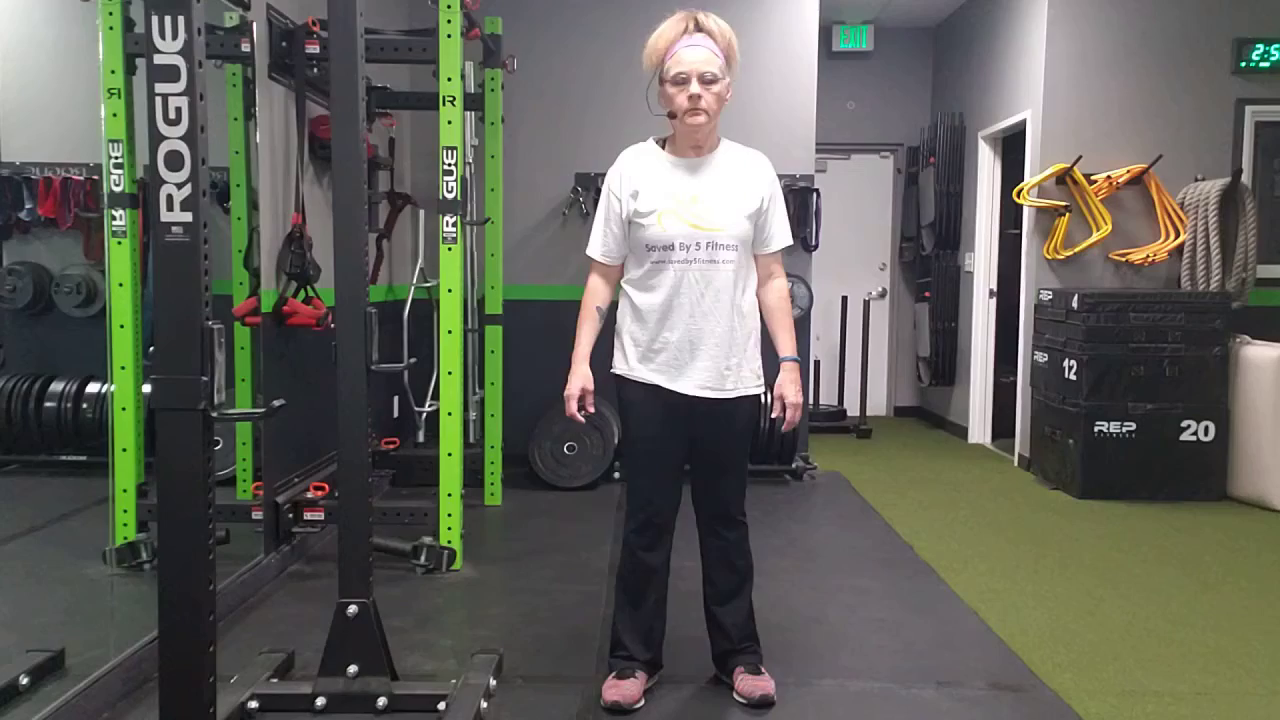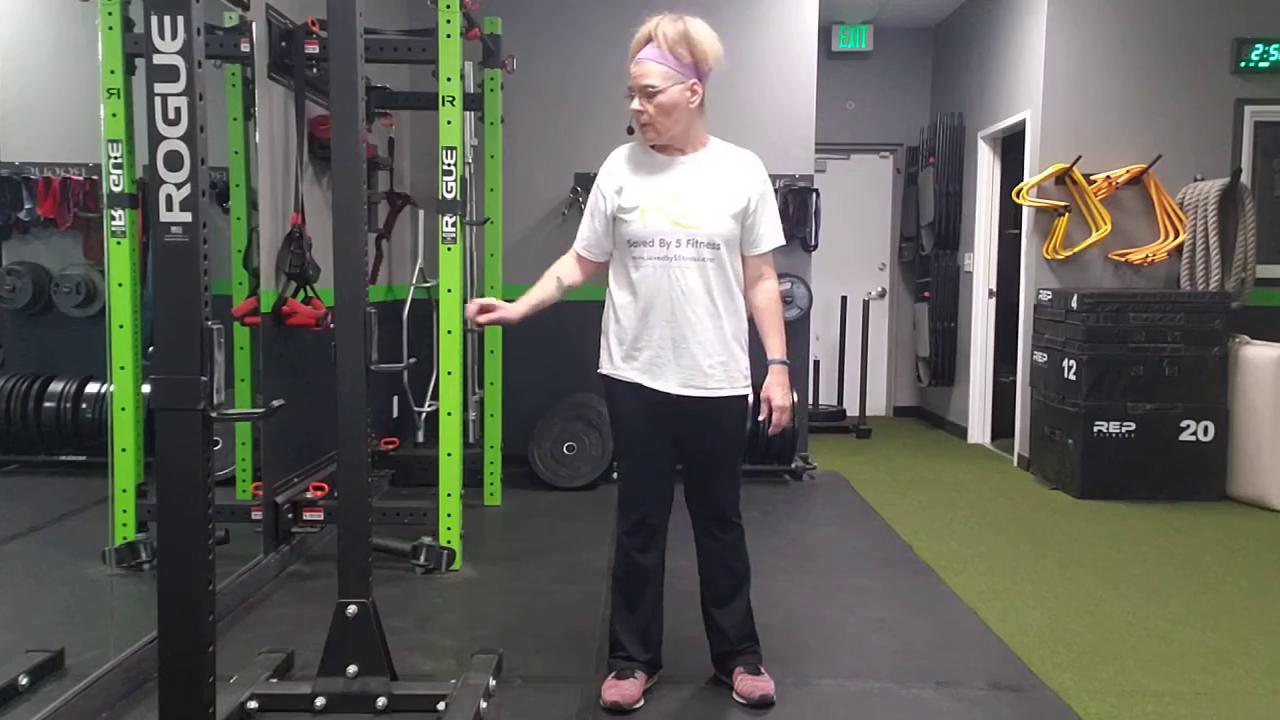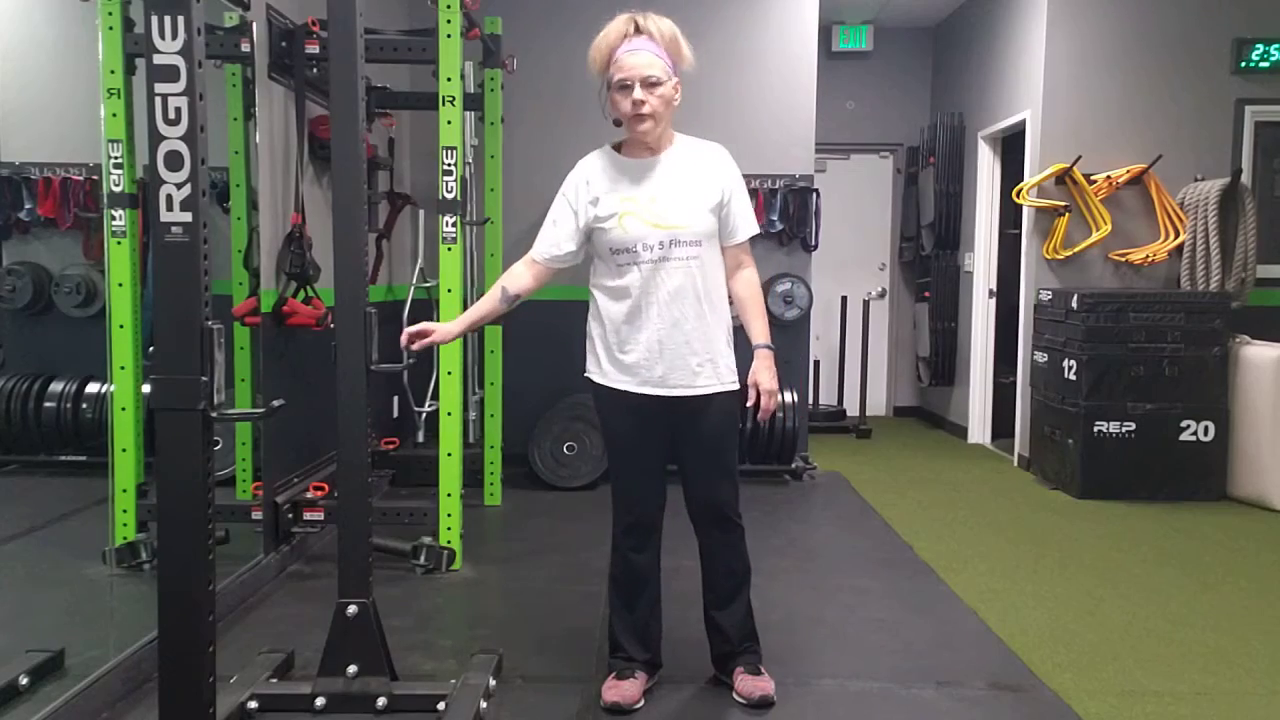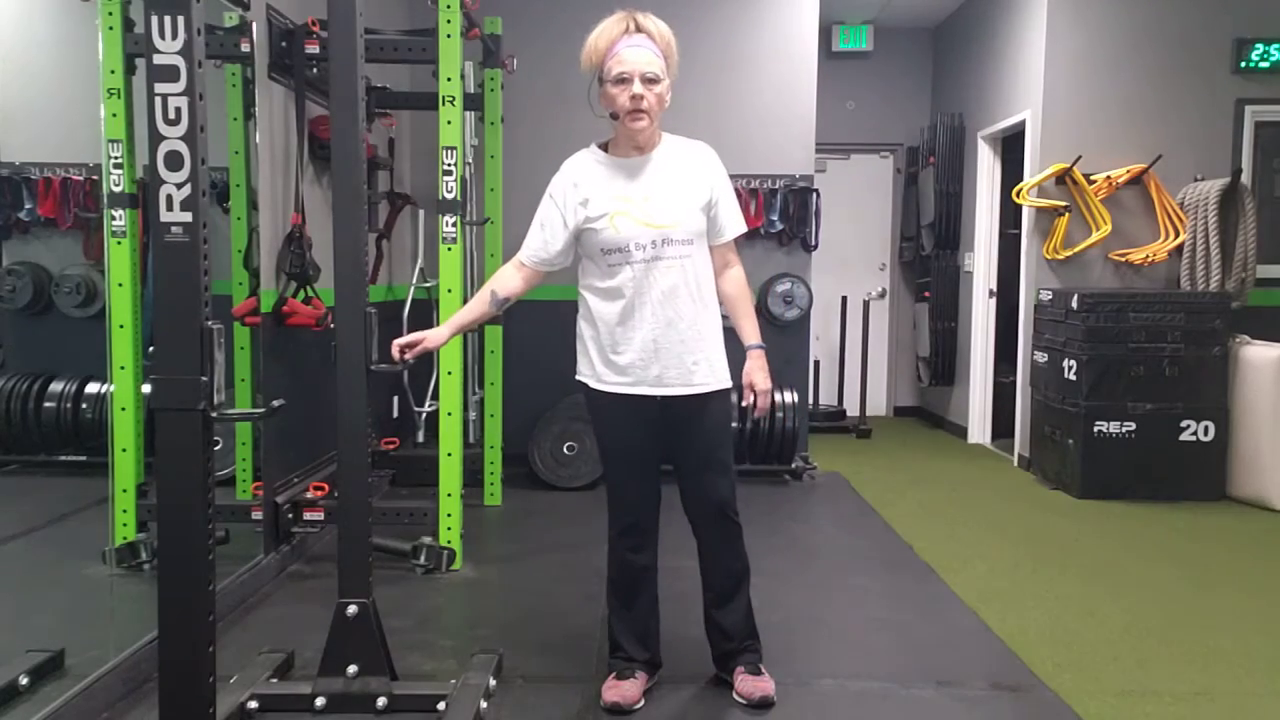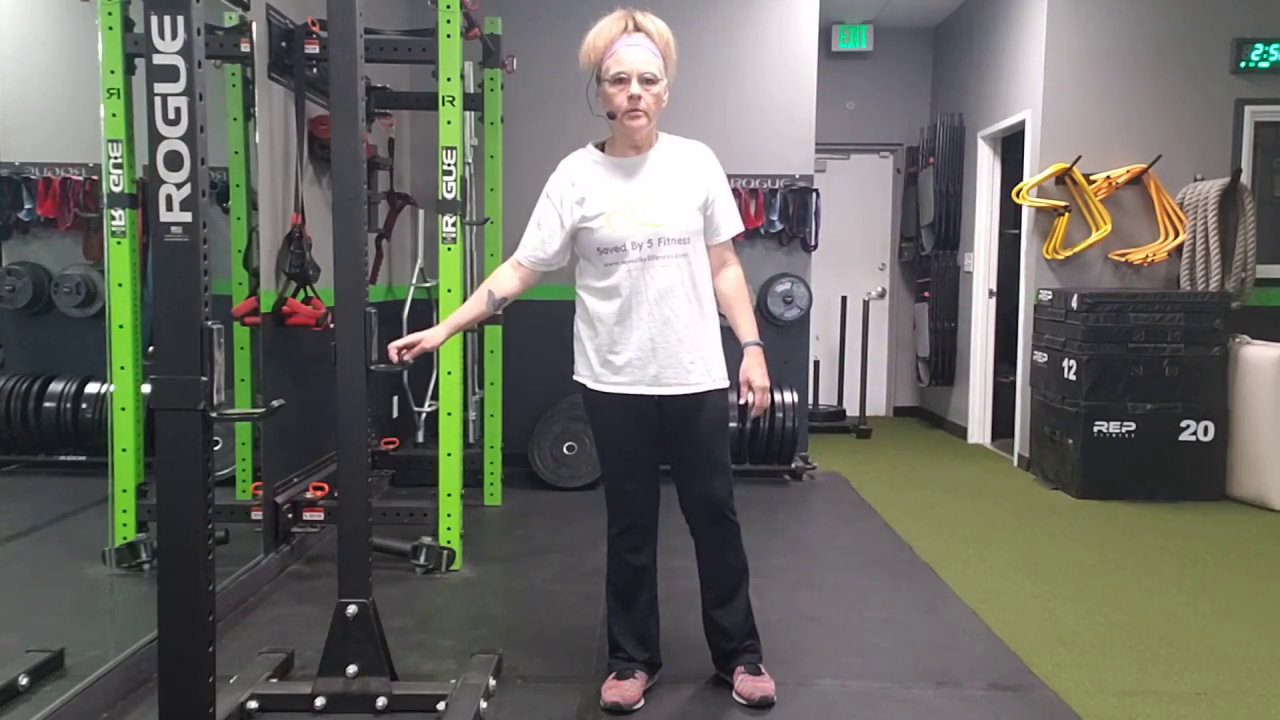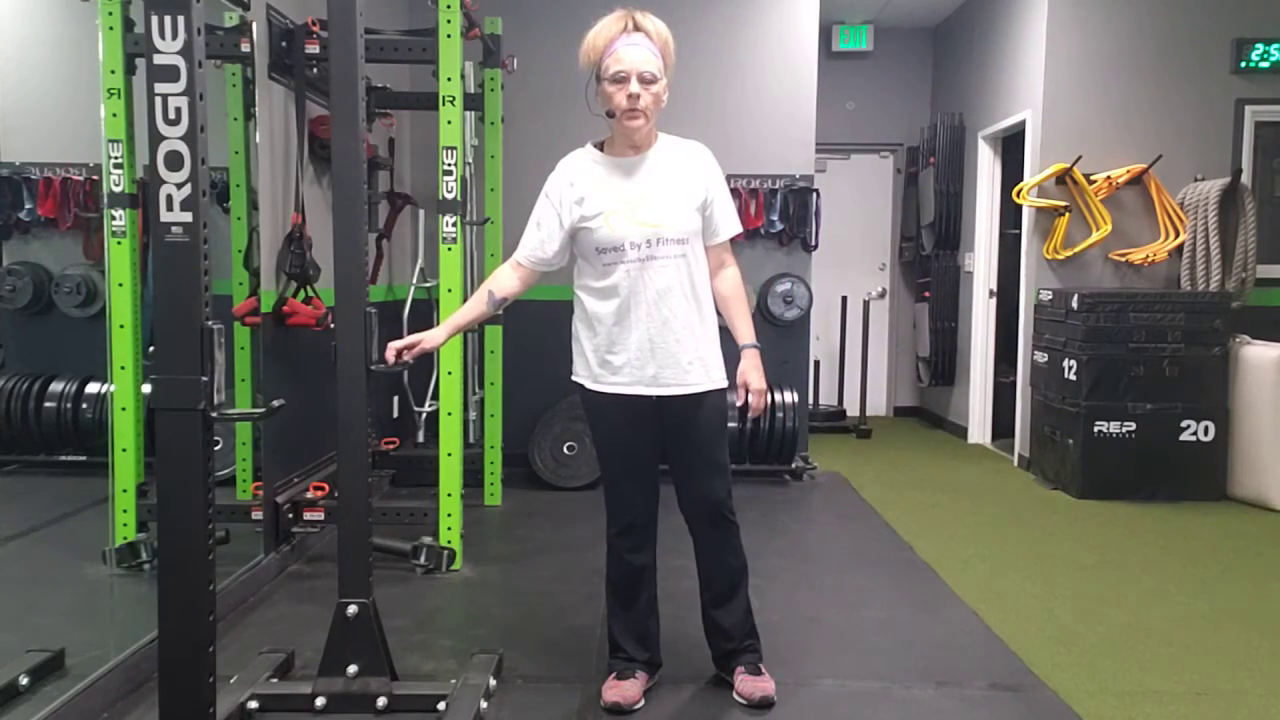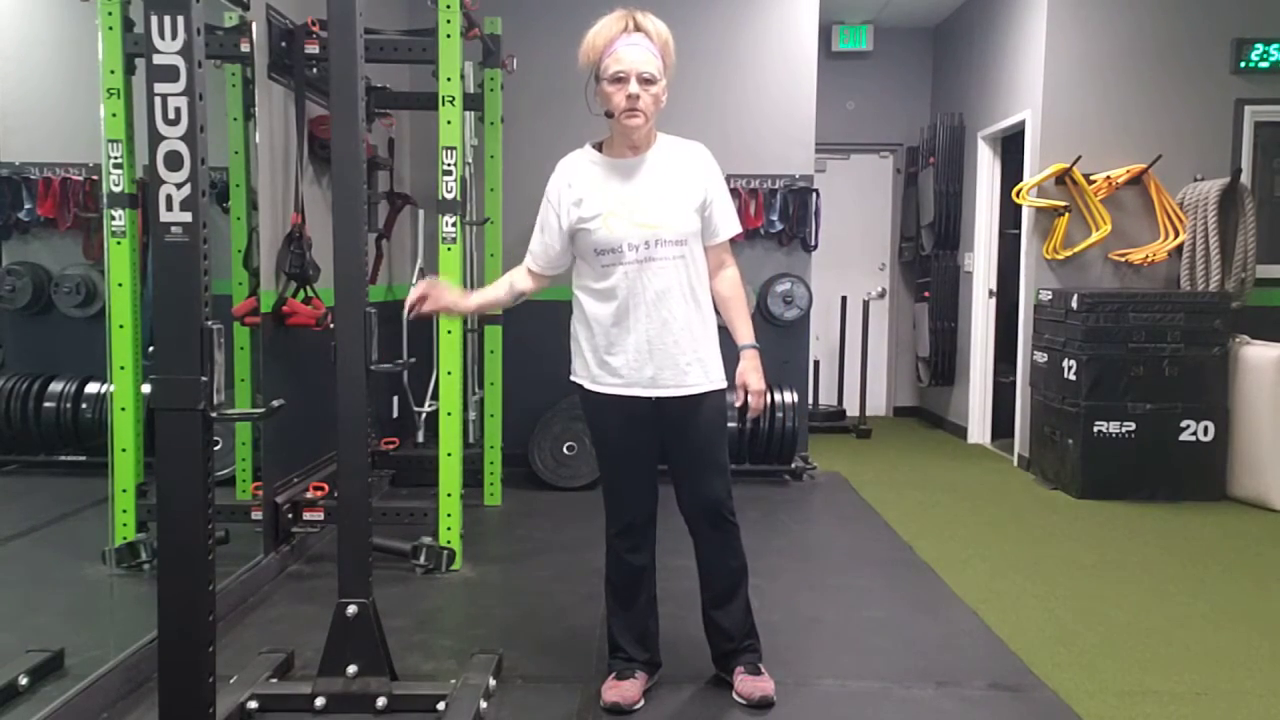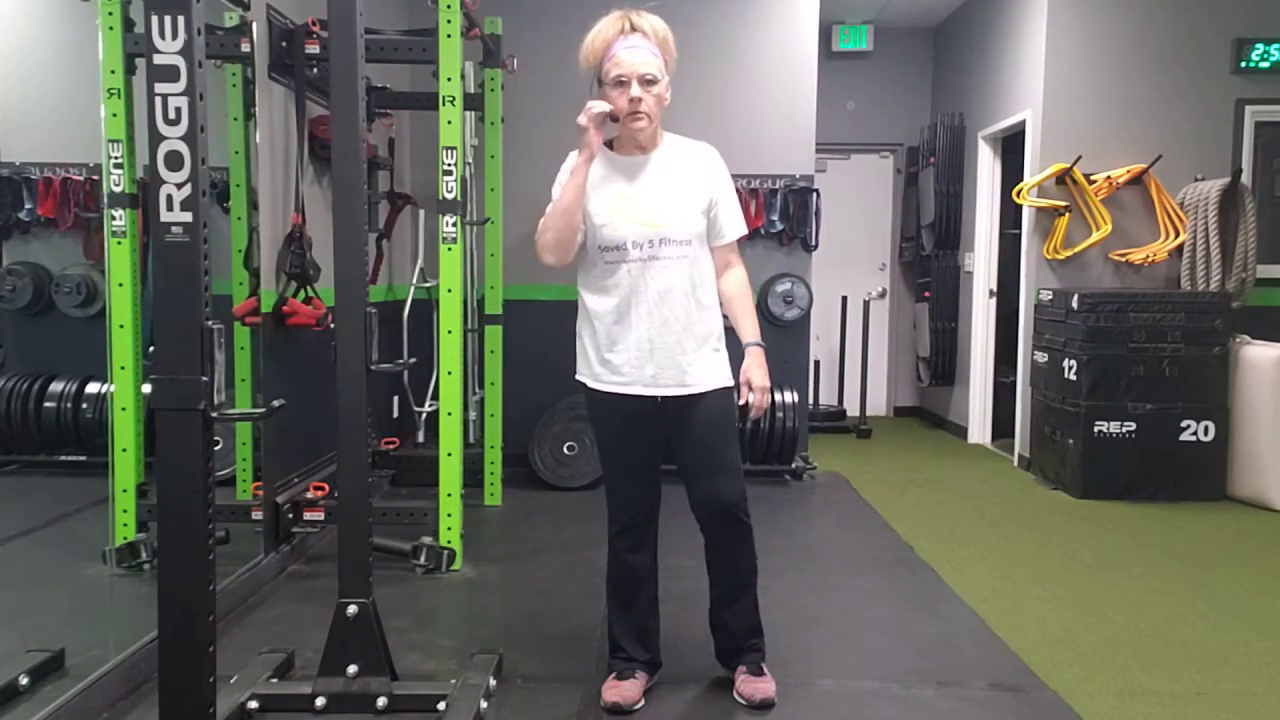
dt=0.4s
person 1, frame 1
left shoulder: (753, 171)
right shoulder: (632, 169)
left elbow: (769, 278)
right elbow: (602, 276)
left wrist: (789, 363)
right wrist: (580, 364)
left hip: (730, 382)
right hip: (650, 380)
left knee: (725, 521)
right knee: (647, 523)
left ankle: (739, 654)
right ankle: (633, 658)
person 1, frame 2
left shoulder: (740, 171)
right shoulder: (621, 168)
left elbow: (760, 280)
right elbow: (581, 262)
left wrist: (779, 366)
right wrist: (518, 307)
left hip: (715, 383)
right hip: (635, 378)
left knee: (719, 521)
right knee: (640, 523)
left ankle: (738, 655)
right ankle: (633, 659)
person 1, frame 3
left shoulder: (712, 164)
right shoulder: (591, 176)
left elbow: (739, 268)
right elbow: (534, 267)
left wrist: (762, 352)
right wrist: (457, 324)
left hip: (706, 381)
right hip: (625, 382)
left knee: (719, 519)
right knee: (635, 525)
left ankle: (739, 655)
right ankle: (633, 659)
person 1, frame 4
left shoulder: (699, 163)
right shoulder: (580, 175)
left elbow: (726, 267)
right elbow: (523, 269)
left wrist: (755, 350)
right wrist: (445, 329)
left hip: (699, 378)
right hip: (618, 383)
left knee: (717, 517)
right knee: (631, 525)
left ankle: (739, 655)
right ankle: (632, 659)
person 1, frame 5
left shoulder: (695, 162)
right shoulder: (576, 175)
left elbow: (723, 265)
right elbow: (520, 269)
left wrist: (752, 348)
right wrist: (442, 330)
left hip: (696, 378)
right hip: (615, 382)
left knee: (714, 516)
right knee: (629, 526)
left ankle: (739, 654)
right ankle: (632, 659)
person 1, frame 6
left shoulder: (695, 163)
right shoulder: (575, 174)
left elbow: (722, 267)
right elbow: (520, 269)
left wrist: (749, 349)
right wrist: (442, 331)
left hip: (695, 377)
right hip: (614, 382)
left knee: (713, 515)
right knee: (629, 526)
left ankle: (740, 654)
right ankle: (632, 659)
person 1, frame 7
left shoulder: (695, 163)
right shoulder: (573, 176)
left elbow: (721, 266)
right elbow: (534, 275)
left wrist: (747, 350)
right wrist: (466, 300)
left hip: (691, 377)
right hip: (612, 383)
left knee: (712, 515)
right knee: (627, 526)
left ankle: (739, 654)
right ankle: (633, 658)
person 1, frame 8
left shoulder: (701, 162)
right shoulder: (583, 167)
left elbow: (728, 267)
right elbow: (553, 253)
left wrist: (753, 349)
right wrist: (588, 154)
left hip: (700, 375)
right hip: (616, 379)
left knee: (726, 510)
right knee: (631, 524)
left ankle: (743, 652)
right ankle: (632, 659)
